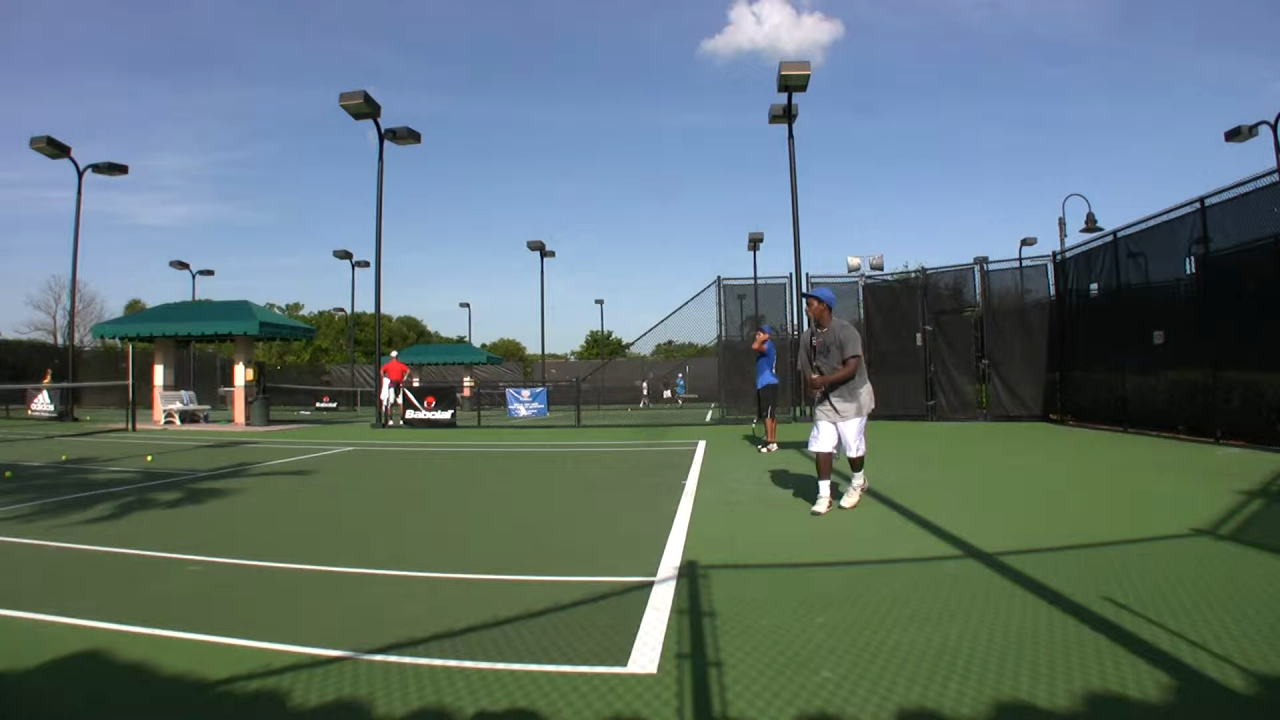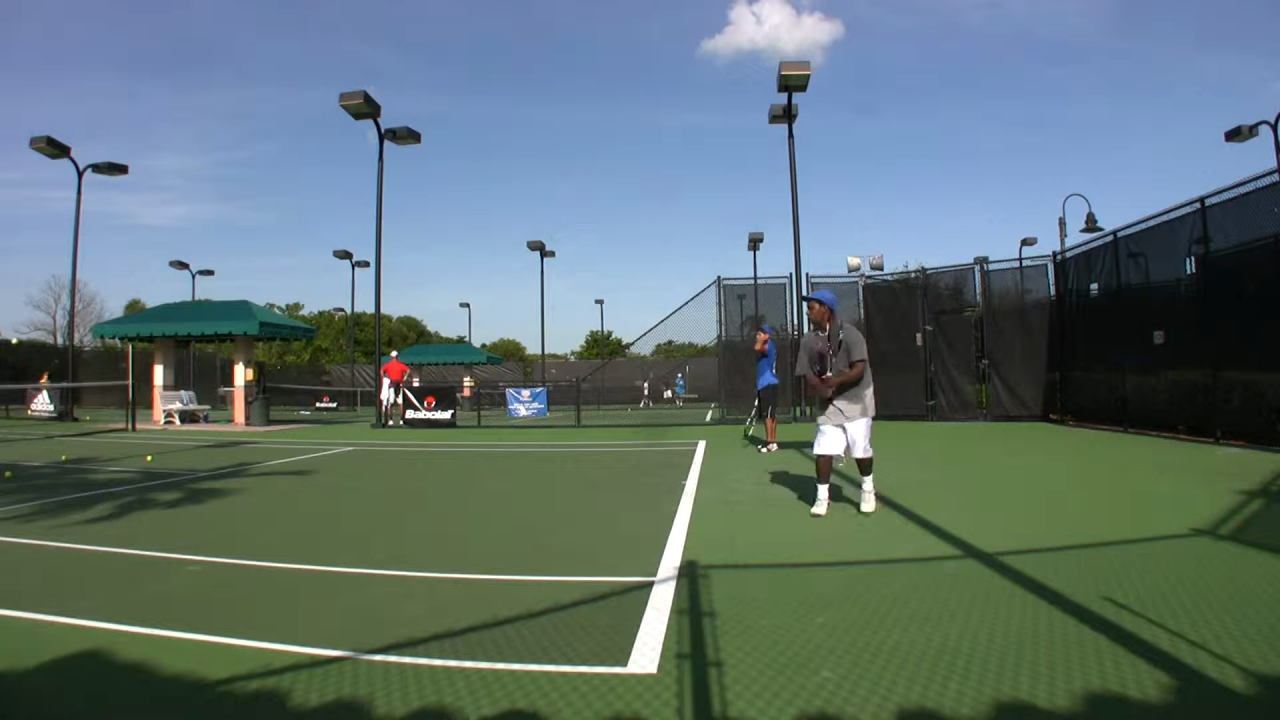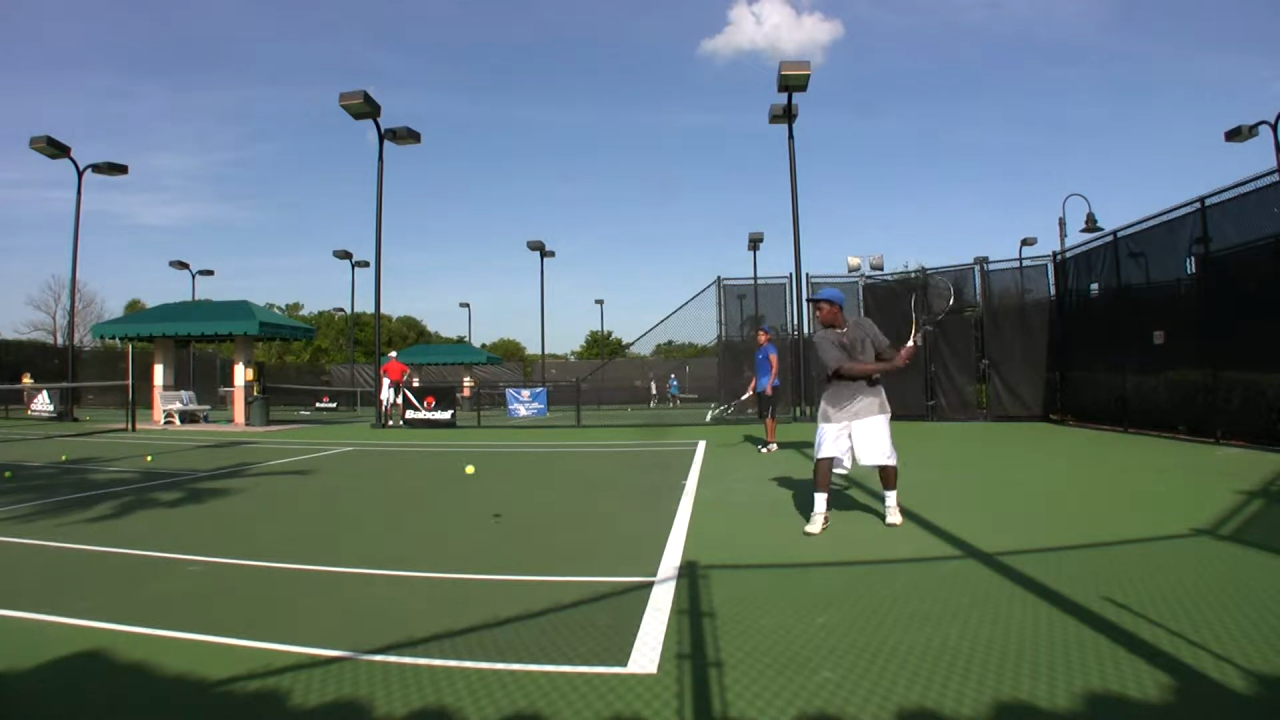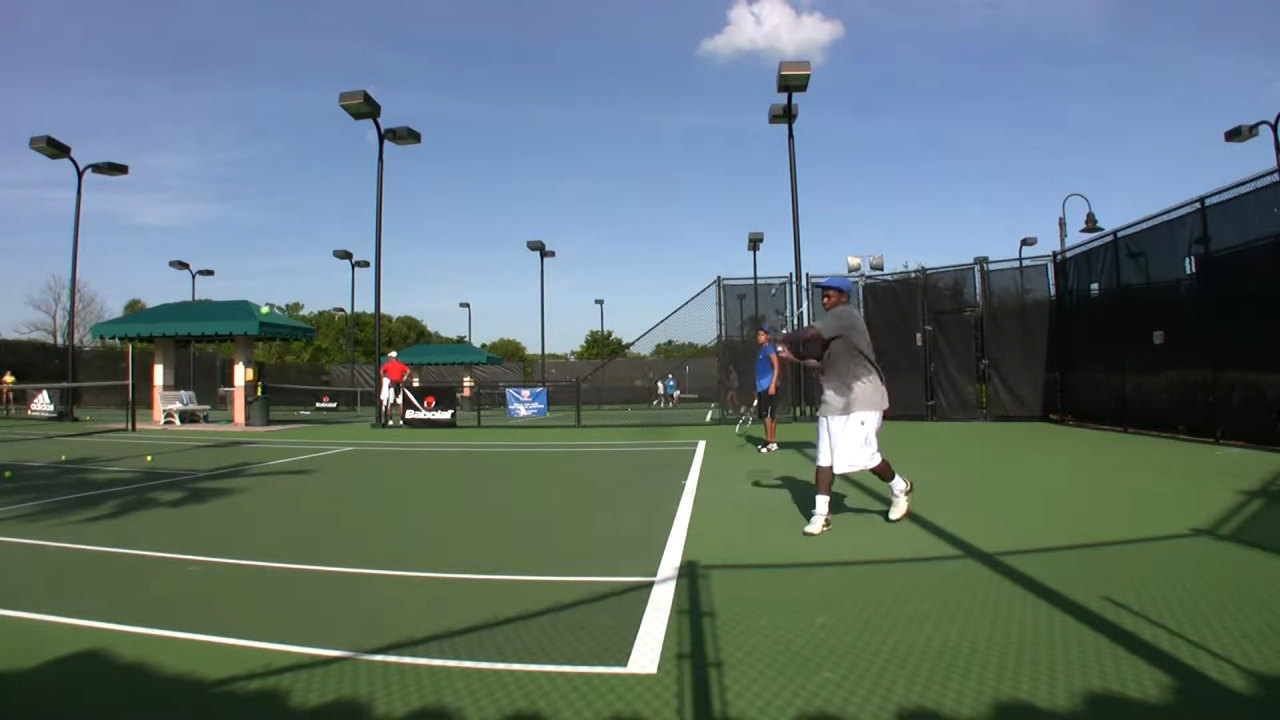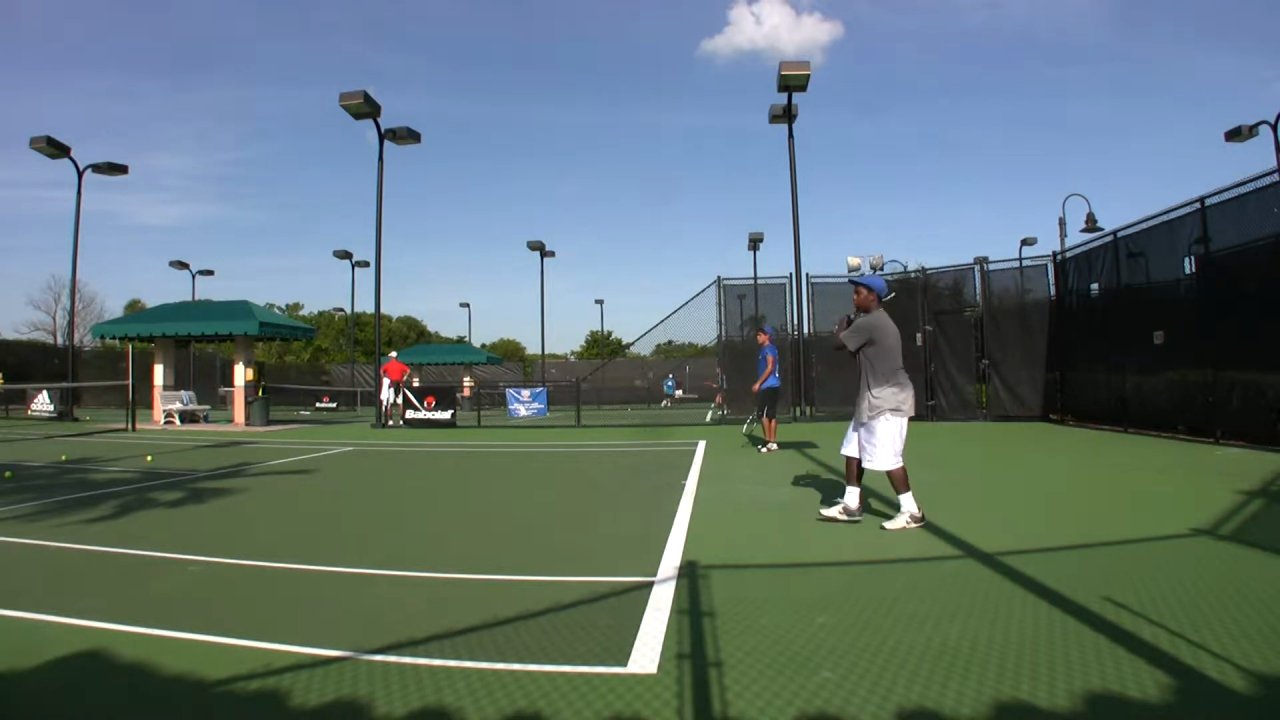
dt=0.4s
person 1, frame 1
left shoulder: (845, 330)
right shoulder: (807, 336)
left elbow: (852, 368)
right elbow: (806, 370)
left wrist: (824, 380)
right wrist: (812, 385)
left hip: (852, 398)
right hip: (825, 400)
left knee: (853, 447)
right knee: (821, 447)
left ankle: (858, 483)
right ankle: (824, 496)
person 1, frame 2
left shoulder: (849, 333)
right shoulder: (808, 340)
left elbow: (860, 369)
right elbow: (806, 375)
left wrist: (835, 383)
right wrist: (821, 387)
left hip: (857, 400)
right hip: (828, 404)
left knee: (860, 447)
right knee: (823, 451)
left ankle: (867, 489)
right ankle: (822, 497)
person 1, frame 3
left shoulder: (865, 325)
right shoulder: (821, 338)
left elbow: (885, 352)
right elbow: (846, 369)
left wrist: (899, 356)
right wrist: (891, 366)
left hip: (870, 403)
right hip: (835, 406)
left knee: (885, 456)
right knee: (824, 456)
left ankle: (891, 505)
right ankle: (819, 513)
person 1, frame 4
left shoulder: (845, 316)
right shoulder: (835, 320)
left elbow: (808, 334)
right elbow: (825, 366)
left wrist: (786, 339)
right wrist: (797, 358)
left hip: (860, 399)
right hip: (836, 402)
left knee: (863, 455)
right knee: (825, 458)
left ankle: (900, 488)
right ankle: (821, 515)
person 1, frame 5
left shoulder: (866, 323)
right shoulder: (880, 323)
left elbow: (840, 341)
left wrist: (843, 328)
right wrist: (850, 328)
left hip: (888, 400)
right hip: (874, 399)
left knee: (887, 455)
right knee: (854, 449)
left ankle: (911, 512)
right ankle: (850, 505)
